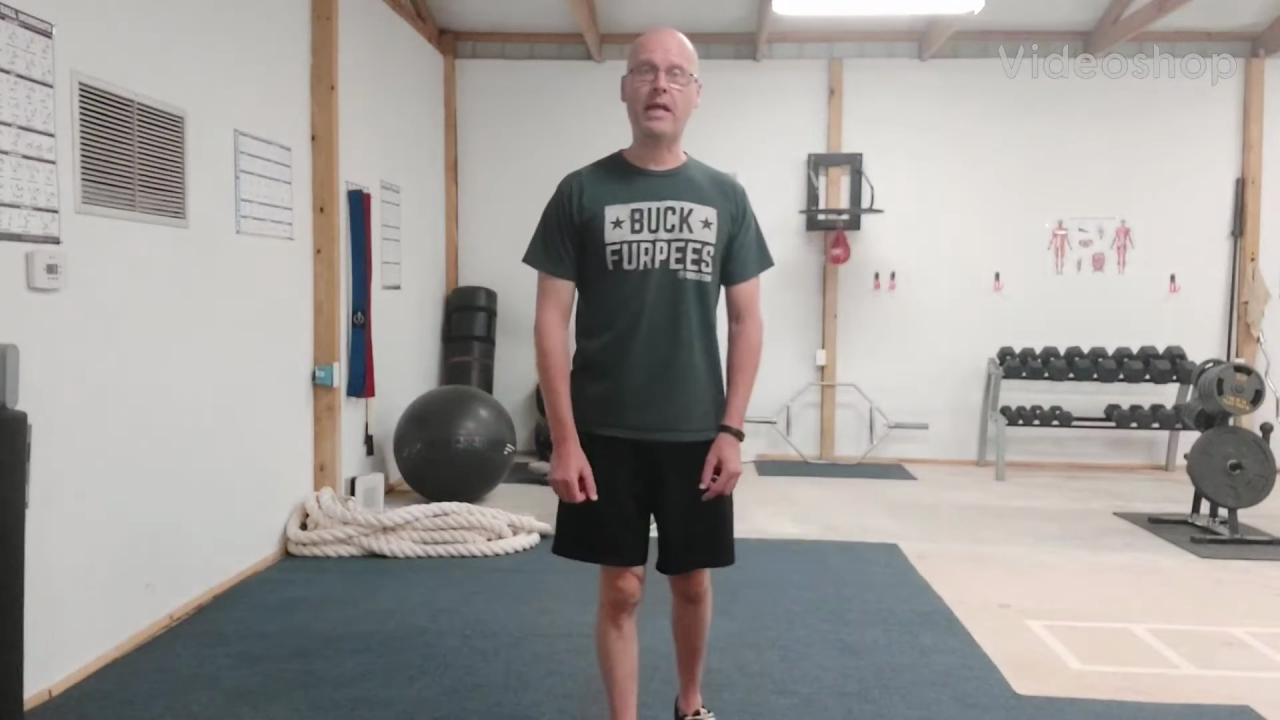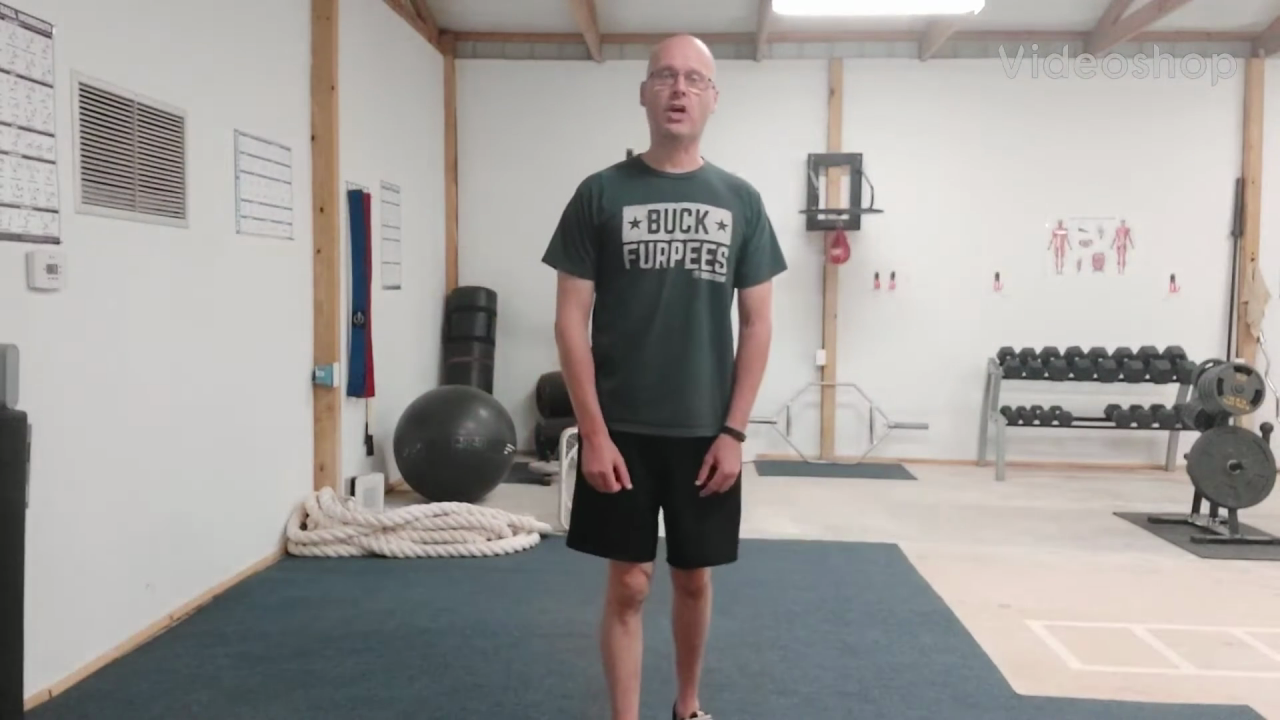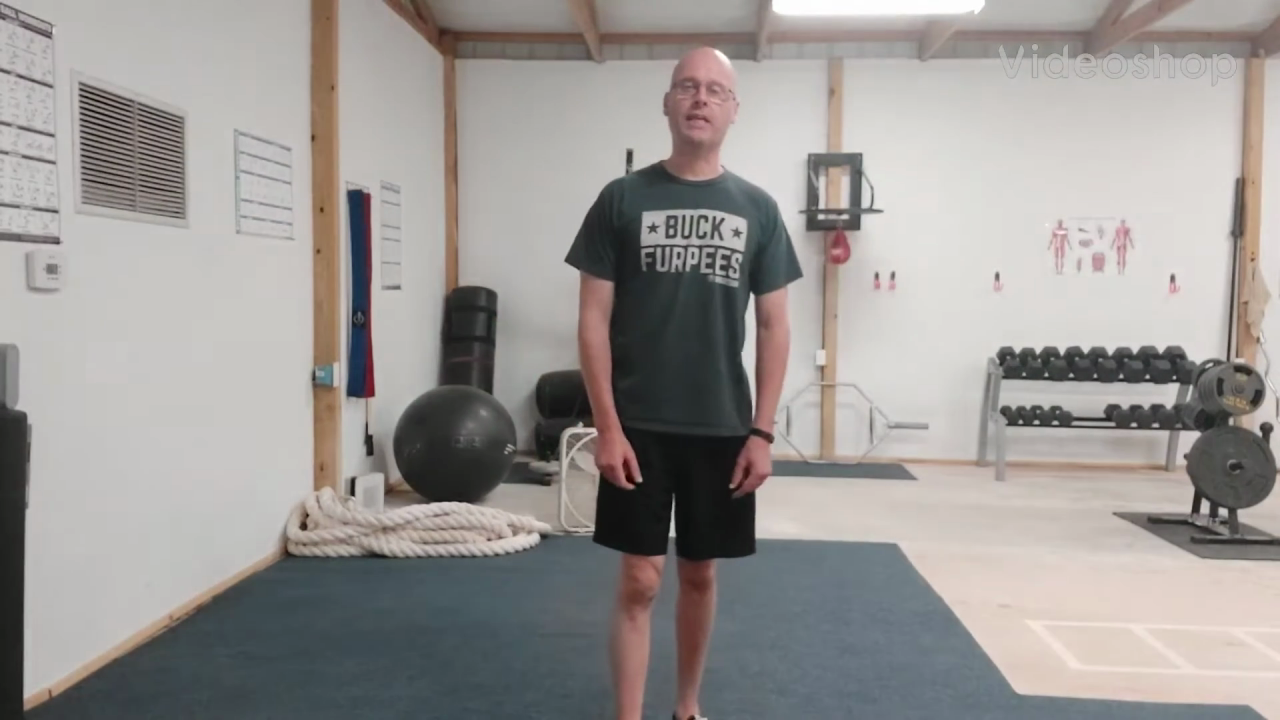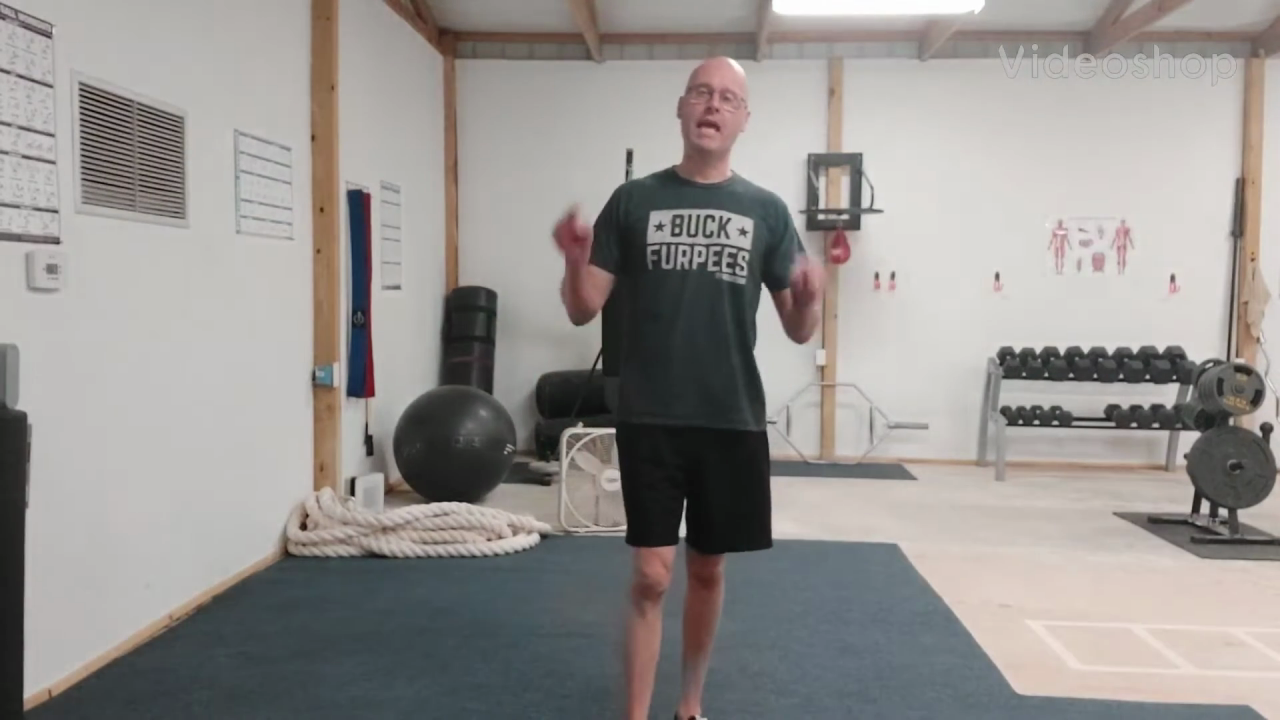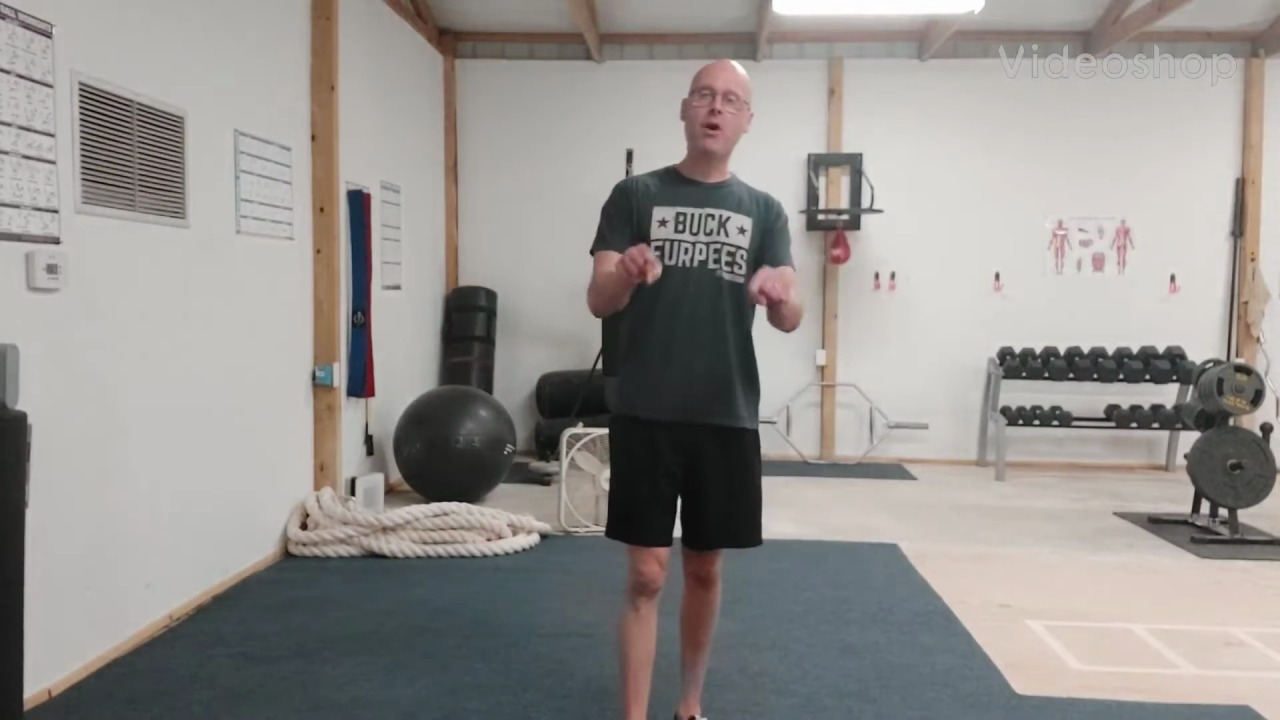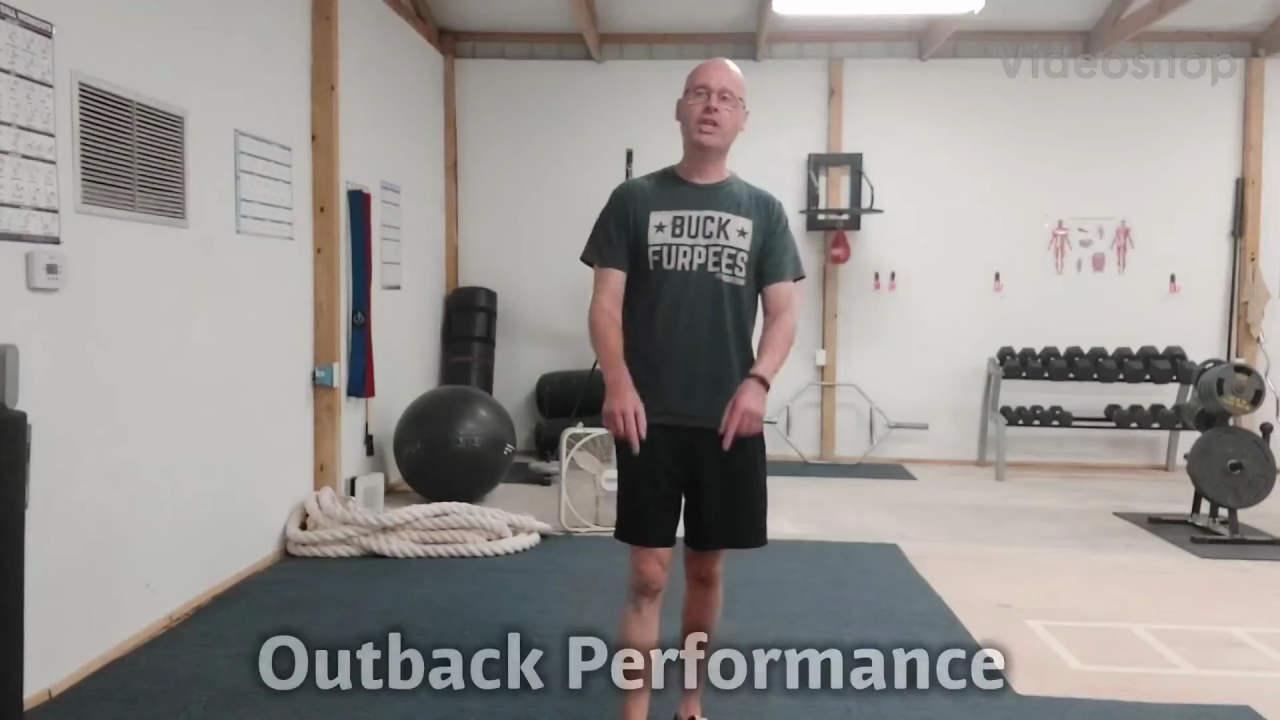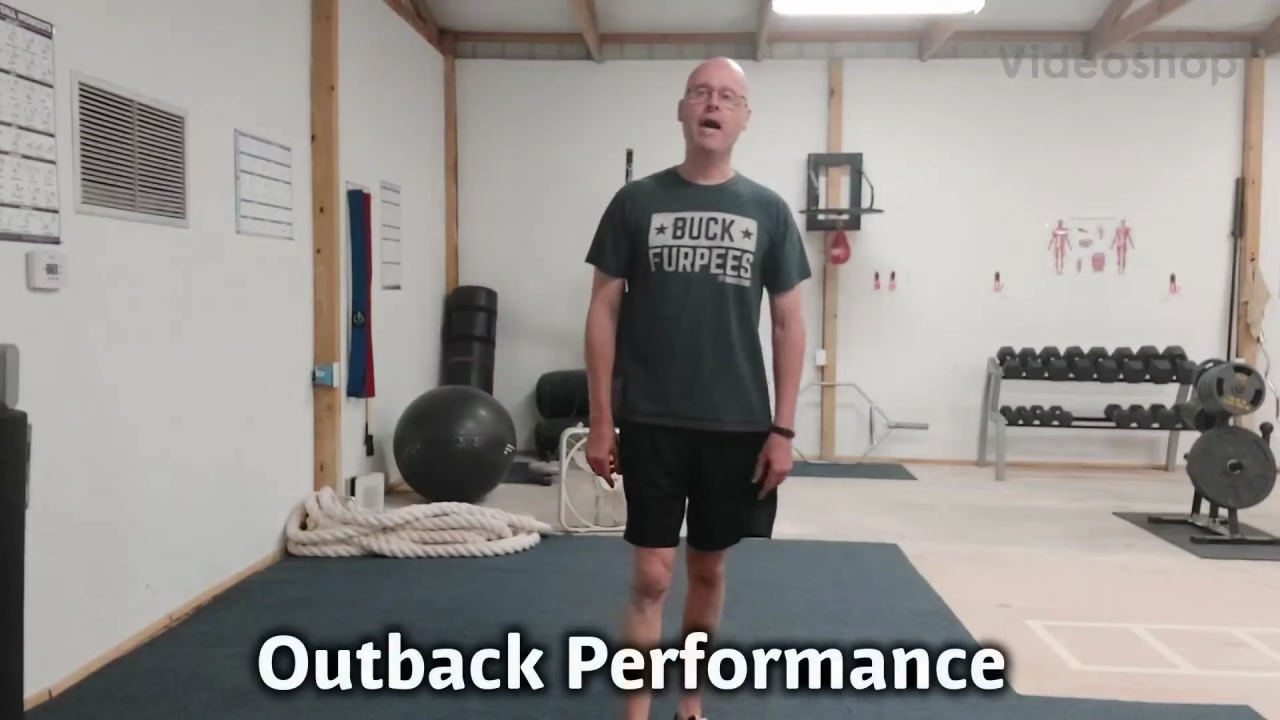
dt=0.4s
person 1, frame 1
left shoulder: (725, 196)
right shoulder: (581, 192)
left elbow: (745, 321)
right elbow: (551, 320)
left wrist: (731, 430)
right wrist: (565, 439)
left hip: (696, 434)
right hip: (606, 433)
left knee: (692, 582)
right knee: (620, 588)
person 1, frame 2
left shoulder: (740, 200)
right shoulder: (601, 194)
left elbow: (756, 323)
right elbow: (572, 320)
left wrist: (733, 431)
right wrist: (594, 431)
left hip: (705, 430)
right hip: (622, 430)
left knee: (694, 578)
right knee: (629, 584)
person 1, frame 3
left shoulder: (756, 208)
right shoulder: (622, 199)
left elbow: (773, 325)
right elbow: (594, 318)
left wrist: (762, 431)
right wrist: (607, 426)
left hip: (720, 429)
right hip: (639, 427)
left knee: (699, 574)
right knee: (638, 581)
person 1, frame 4
left shoulder: (765, 208)
right shoulder: (633, 199)
left elbow: (798, 326)
right elbow: (584, 306)
left wrist: (808, 295)
right wrist: (577, 256)
left hip: (732, 421)
right hip: (650, 419)
left knee: (708, 570)
right knee: (652, 575)
person 1, frame 5
left shoulder: (762, 210)
right shoulder: (636, 194)
left elbow: (790, 310)
right elbow: (599, 297)
left wrist: (779, 295)
right wrist: (623, 273)
left hip: (727, 417)
right hip: (645, 415)
left knee: (704, 568)
right knee: (646, 573)
person 1, frame 6
left shoulder: (763, 210)
right shoulder: (633, 199)
left elbow: (782, 314)
right elbow: (606, 303)
left wrist: (758, 382)
right wrist: (619, 385)
left hip: (727, 423)
right hip: (650, 420)
left knee: (706, 569)
right knee: (647, 574)
person 1, frame 7
left shoulder: (768, 210)
right shoulder: (635, 202)
left elbow: (788, 324)
right elbow: (603, 314)
left wrist: (783, 429)
right wrist: (599, 420)
left hip: (735, 424)
right hip: (651, 422)
left knee: (709, 569)
right knee: (651, 575)
